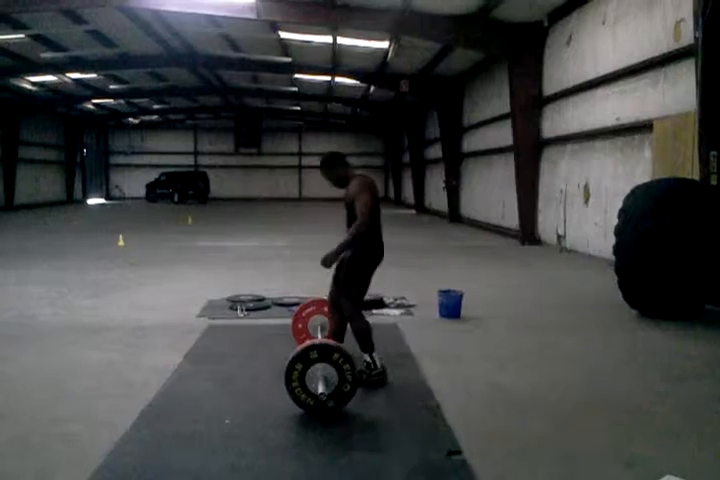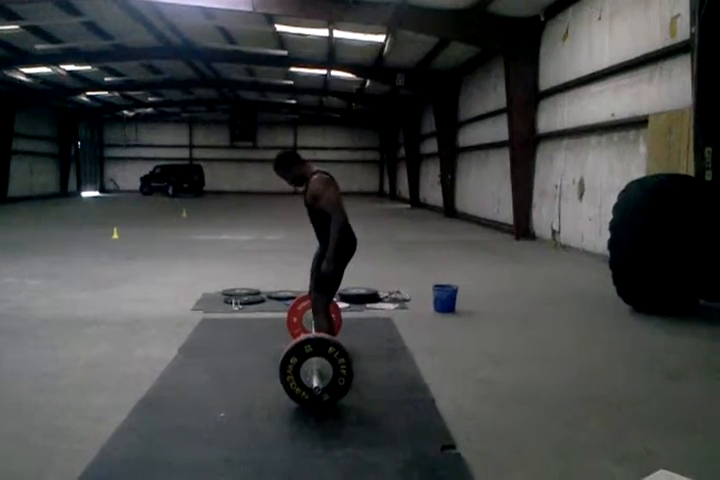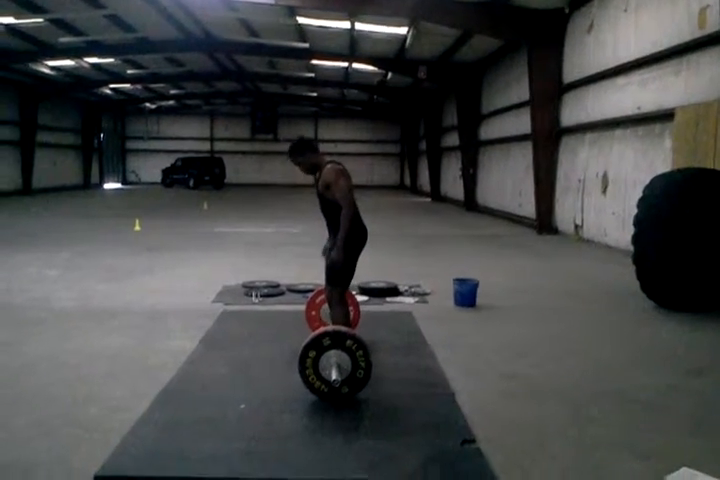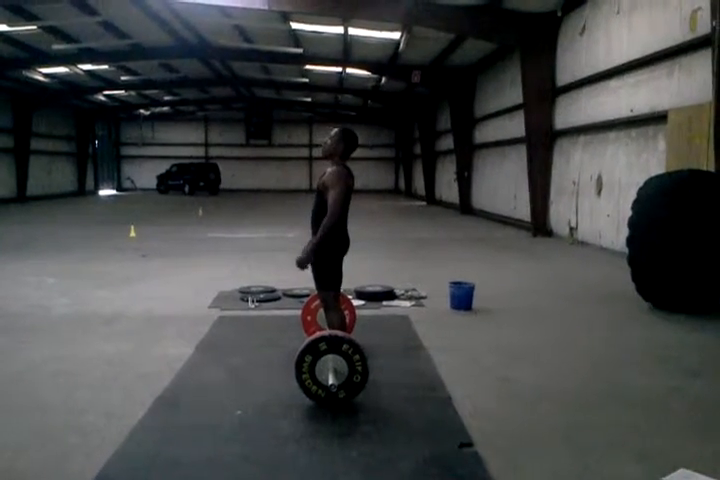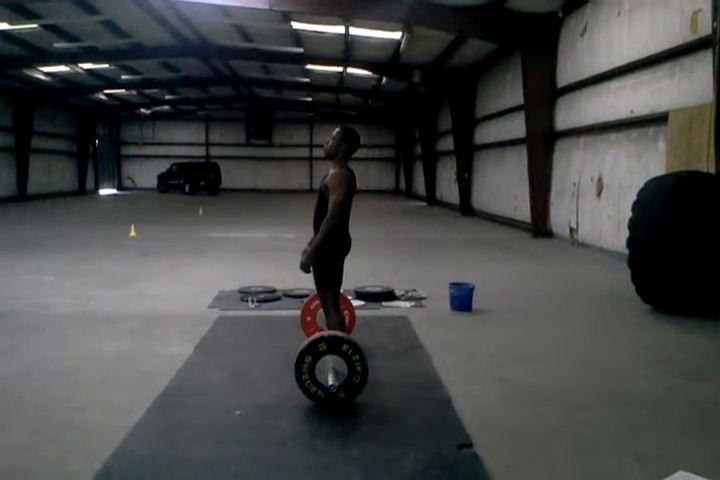
dt=1s
person 1, frame 1
left shoulder: (358, 185)
right shoulder: (354, 185)
left elbow: (362, 222)
left wrist: (336, 252)
left hip: (365, 251)
right hip: (358, 250)
left knee: (350, 307)
right knee: (335, 300)
left ankle: (374, 367)
person 1, frame 2
left shoulder: (319, 182)
right shoulder: (314, 181)
left elbow: (339, 217)
left wrist: (330, 258)
left hip: (337, 246)
right hip: (329, 243)
left knee: (319, 303)
right knee: (315, 298)
person 1, frame 3
left shoulder: (332, 171)
right shoulder: (323, 173)
left elbow: (348, 208)
left wrist: (340, 246)
right wrist: (331, 241)
left hip: (348, 238)
right hip: (341, 237)
left knee: (335, 296)
right knee: (334, 295)
person 1, frame 4
left shoulder: (337, 173)
right shoulder: (336, 172)
left elbow: (332, 215)
left wrist: (310, 249)
right wrist: (313, 245)
left hip: (328, 244)
right hip: (326, 243)
left knee: (330, 302)
right knee: (330, 301)
person 1, frame 5
left shoulder: (339, 175)
right shoulder: (337, 173)
left elbow: (333, 218)
left wrist: (311, 252)
right wrist: (311, 245)
left hip: (330, 245)
right hip: (328, 244)
left knee: (330, 305)
right knee: (330, 303)
